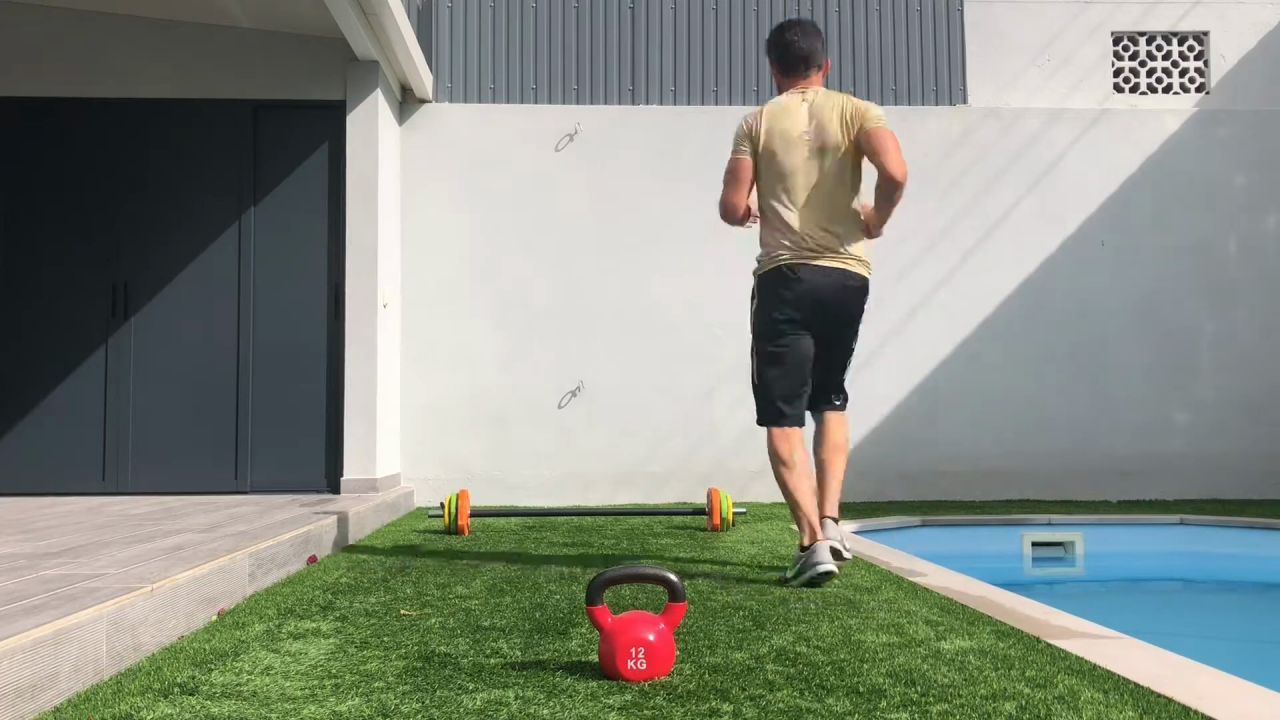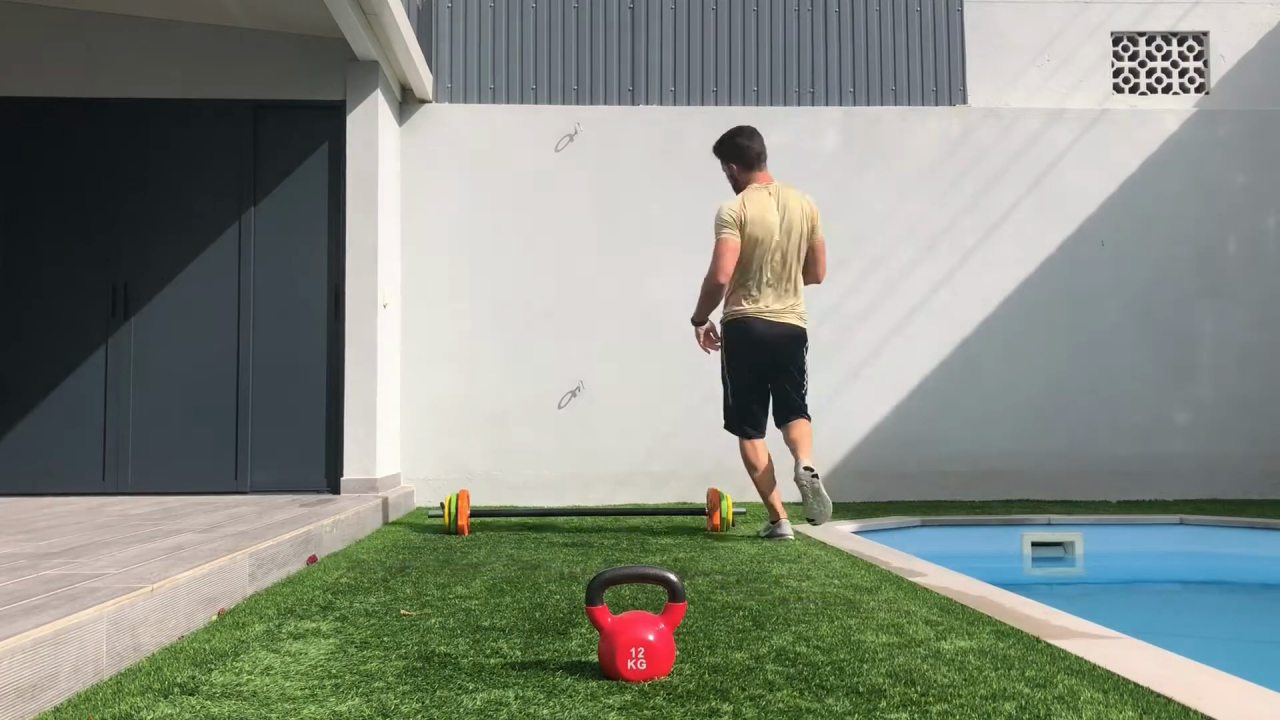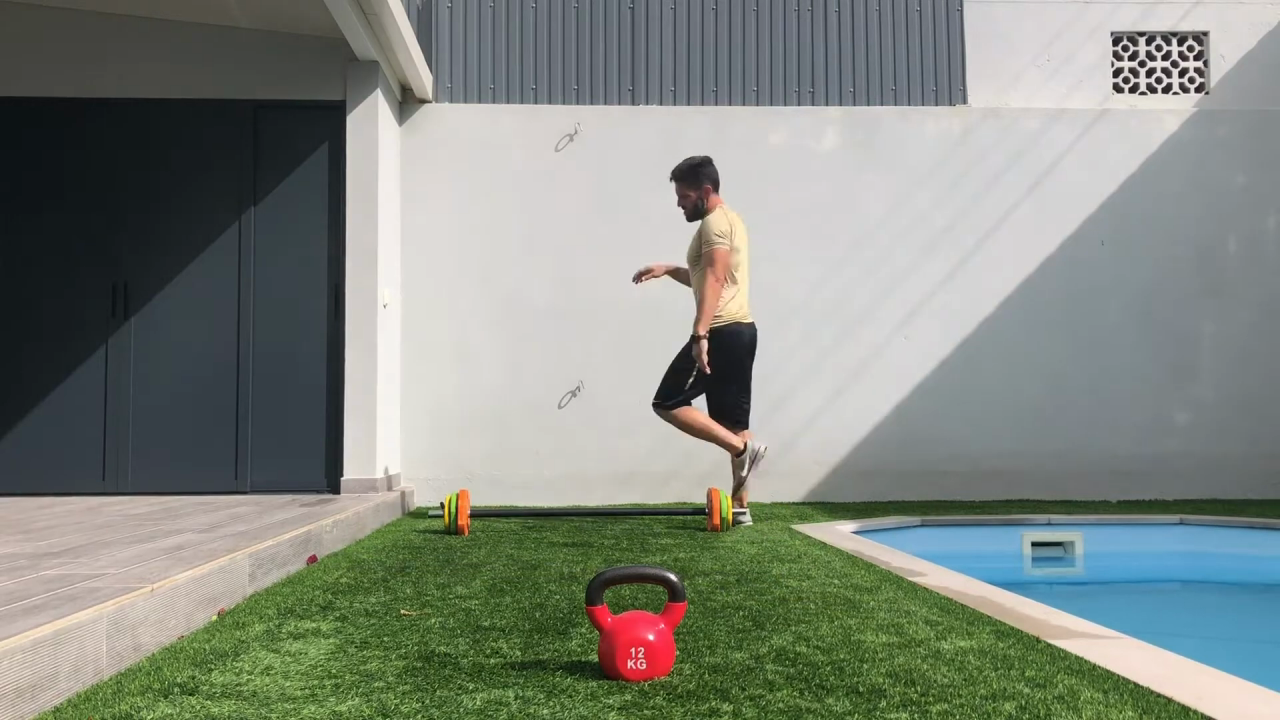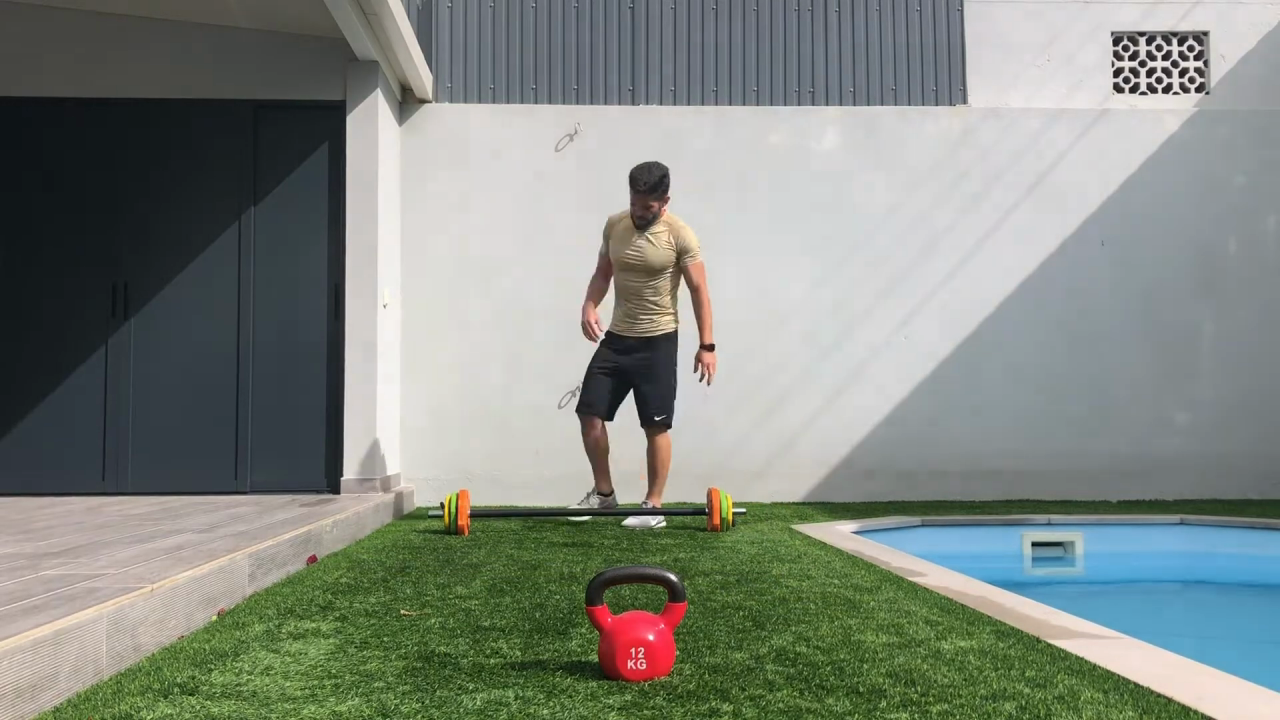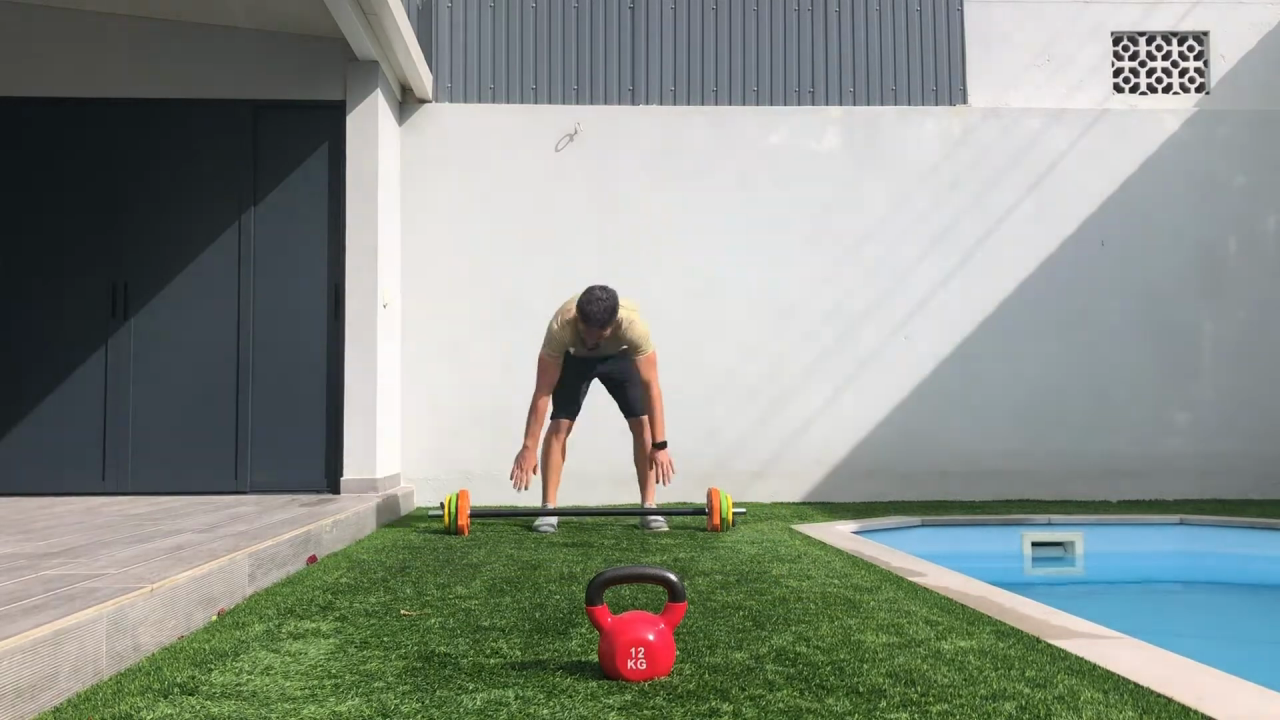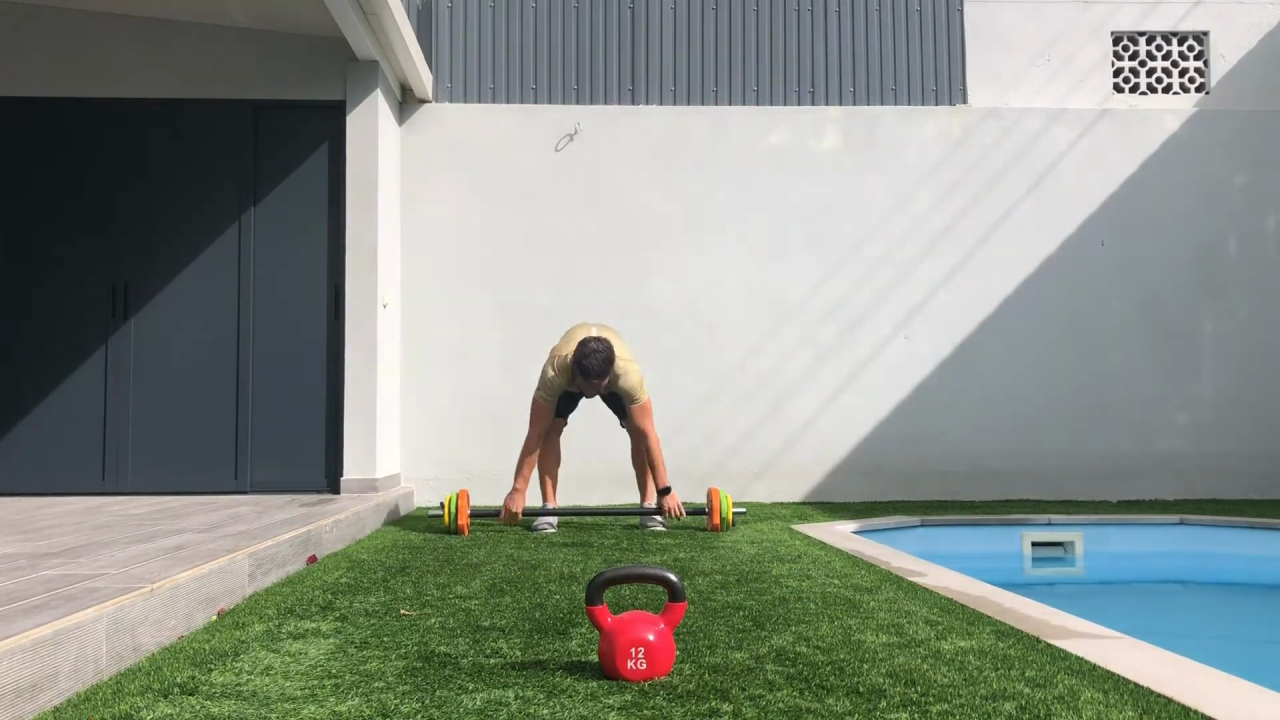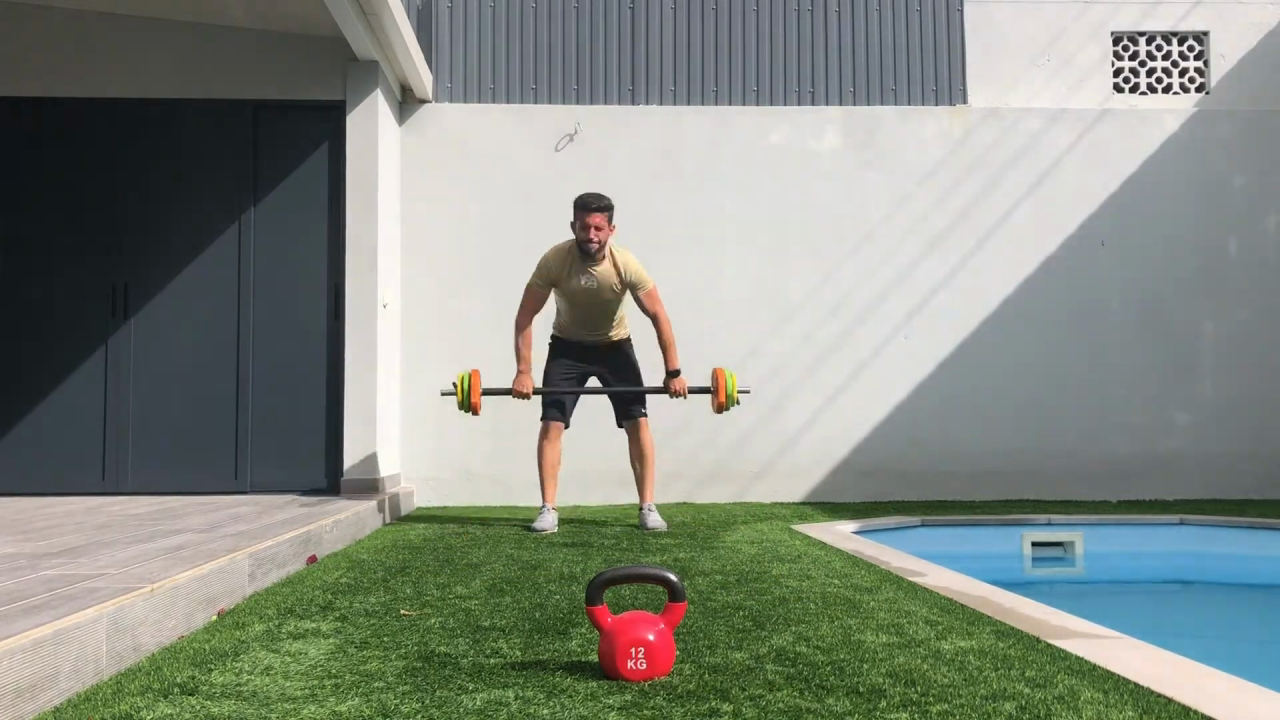
dt=0.3s
person 1, frame 1
left shoulder: (757, 121)
right shoulder: (858, 111)
left elbow: (733, 208)
right elbow: (895, 172)
left wrist: (756, 210)
right wrist: (874, 219)
left hip: (784, 278)
right hip: (847, 277)
left knee: (783, 423)
right knee: (831, 401)
left ankle: (812, 546)
right ankle: (827, 527)
person 1, frame 2
left shoulder: (735, 210)
right shoulder: (803, 206)
left elbow: (720, 278)
right elbow: (817, 270)
left wrist: (699, 318)
left hip: (745, 329)
right hip: (790, 328)
left knee: (750, 431)
right knee: (795, 413)
left ankle: (778, 517)
right ankle: (806, 468)
person 1, frame 3
left shoulder: (715, 224)
right shoulder: (725, 221)
left elbow: (714, 280)
left wrist: (701, 335)
right wrist: (668, 269)
left hip: (721, 331)
right hip: (739, 330)
left knee: (669, 404)
right knee: (733, 421)
left ankle: (742, 450)
right ankle: (739, 507)
person 1, frame 4
left shoulder: (679, 234)
right shoulder: (615, 225)
left elbow: (699, 291)
right elbow: (603, 274)
left wrist: (707, 345)
right wrist: (589, 307)
left hip: (658, 341)
right hip: (616, 339)
left knee: (657, 426)
right knee: (589, 415)
left ankle: (653, 507)
right ankle: (604, 491)
person 1, frame 5
left shoulder: (631, 322)
right shoulder: (562, 324)
left elbow: (650, 384)
right elbow: (542, 393)
left wrist: (660, 446)
right wrist: (528, 447)
left hip: (618, 353)
right hip: (572, 354)
left knee: (640, 420)
right knee: (560, 424)
left ankle: (648, 506)
right ankle: (549, 509)
person 1, frame 6
left shoulder: (627, 373)
right shoulder: (556, 372)
left elbow: (648, 435)
right elbow: (535, 436)
left wrist: (665, 492)
right wrist: (517, 491)
left hip: (613, 374)
right hip: (569, 371)
left knee: (637, 429)
right knee: (551, 428)
left ankle: (648, 507)
right ankle: (549, 509)
person 1, frame 7
left shoulder: (626, 264)
right shoulder: (555, 260)
left elbow: (658, 316)
right elbow: (525, 316)
left wrist: (673, 371)
right wrist: (523, 370)
left hip: (614, 346)
right hip: (567, 347)
left knee: (637, 422)
right knee: (552, 424)
left ankle: (648, 508)
right ankle: (548, 510)
